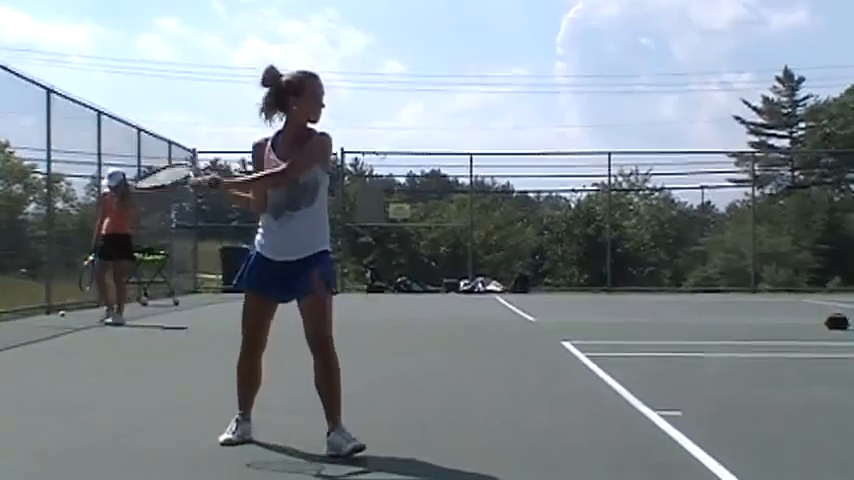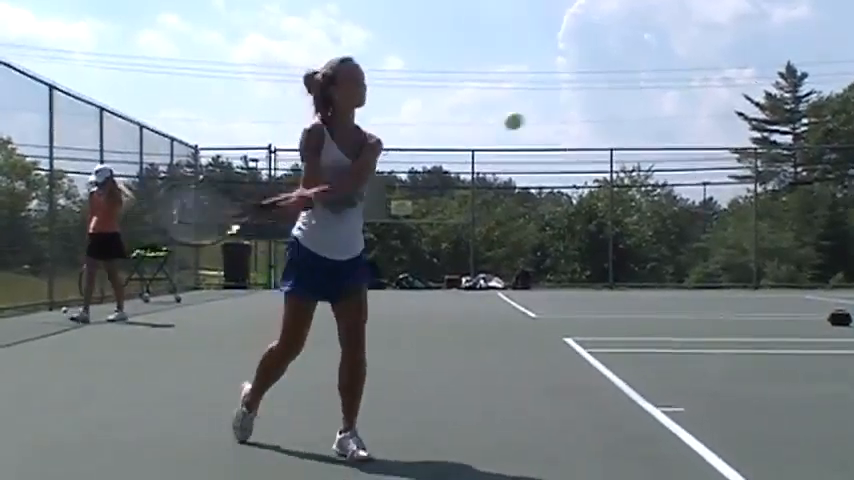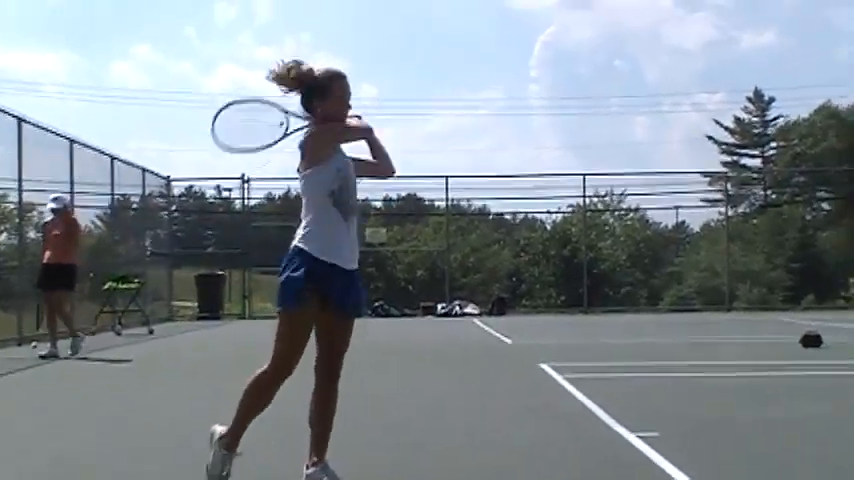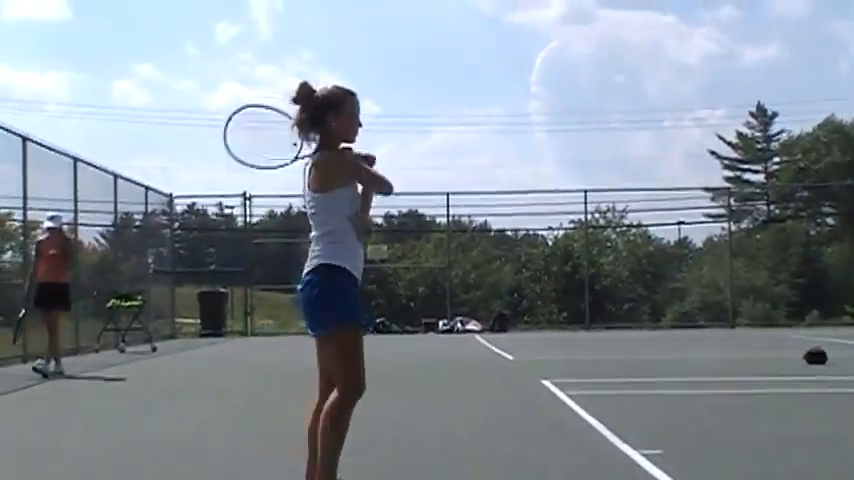
dt=0.3s
person 1, frame 1
left shoulder: (320, 143)
right shoulder: (265, 147)
left elbow: (284, 175)
right elbow: (260, 200)
left wrist: (227, 184)
right wrist: (227, 187)
left hip: (311, 256)
right hip: (268, 255)
left knee: (321, 340)
right knee: (252, 344)
left ankle: (335, 429)
right ankle: (243, 418)
person 1, frame 2
left shoulder: (369, 143)
right shoulder: (313, 135)
left elbow: (350, 184)
right elbow: (307, 191)
left wrist: (314, 195)
right wrist: (301, 199)
left hip: (349, 256)
right hip: (309, 252)
left knee: (354, 344)
right knee: (290, 344)
left ankle: (348, 431)
right ankle: (252, 398)
person 1, frame 3
left shoulder: (335, 148)
right shoulder: (320, 136)
left elbow: (386, 169)
right elbow: (366, 131)
left wrist: (368, 143)
right wrist: (362, 130)
left hip: (342, 268)
right hip: (311, 263)
left knee: (329, 372)
right knee: (282, 365)
right ankle: (229, 437)
person 1, frame 4
left shoulder: (326, 165)
right shoulder: (339, 161)
left elbow: (356, 219)
right elbow: (384, 187)
left wrist: (364, 180)
right wrist: (367, 171)
left hip: (329, 280)
right hip: (331, 279)
left knee: (335, 389)
right knee: (349, 386)
person 2, frame 1
left shoulder: (127, 197)
right shoulder: (105, 195)
left elbow: (120, 208)
right elbow: (101, 218)
left wrist: (116, 193)
right wrist: (95, 239)
left hip: (121, 238)
right hip: (105, 238)
left knee: (118, 279)
right knee: (98, 275)
left ankle: (119, 314)
right ankle: (110, 308)
person 2, frame 2
left shoulder: (115, 194)
right shoulder: (93, 193)
left elbow: (110, 209)
right elbow: (91, 216)
left wrist: (105, 191)
right wrist: (89, 235)
left hip: (109, 236)
right hip: (95, 236)
left knee: (113, 276)
right knee: (89, 275)
left ankle: (120, 311)
right ankle: (85, 312)
person 2, frame 3
left shoulder: (71, 223)
right shoulder: (47, 224)
left elbow: (73, 245)
right elbow: (45, 248)
right wrist: (41, 269)
left hip: (64, 267)
right hip: (48, 267)
left knee: (60, 307)
right knee: (49, 309)
left ankle: (75, 336)
right ankle: (53, 346)
person 2, frame 4
left shoulder: (66, 243)
right shoulder: (41, 242)
left elbow: (69, 266)
right elbow: (35, 266)
right wrist: (28, 287)
left hip: (59, 286)
right hip: (43, 286)
left knee: (52, 327)
right knee: (52, 329)
left ankle: (46, 363)
right ankle: (57, 364)
